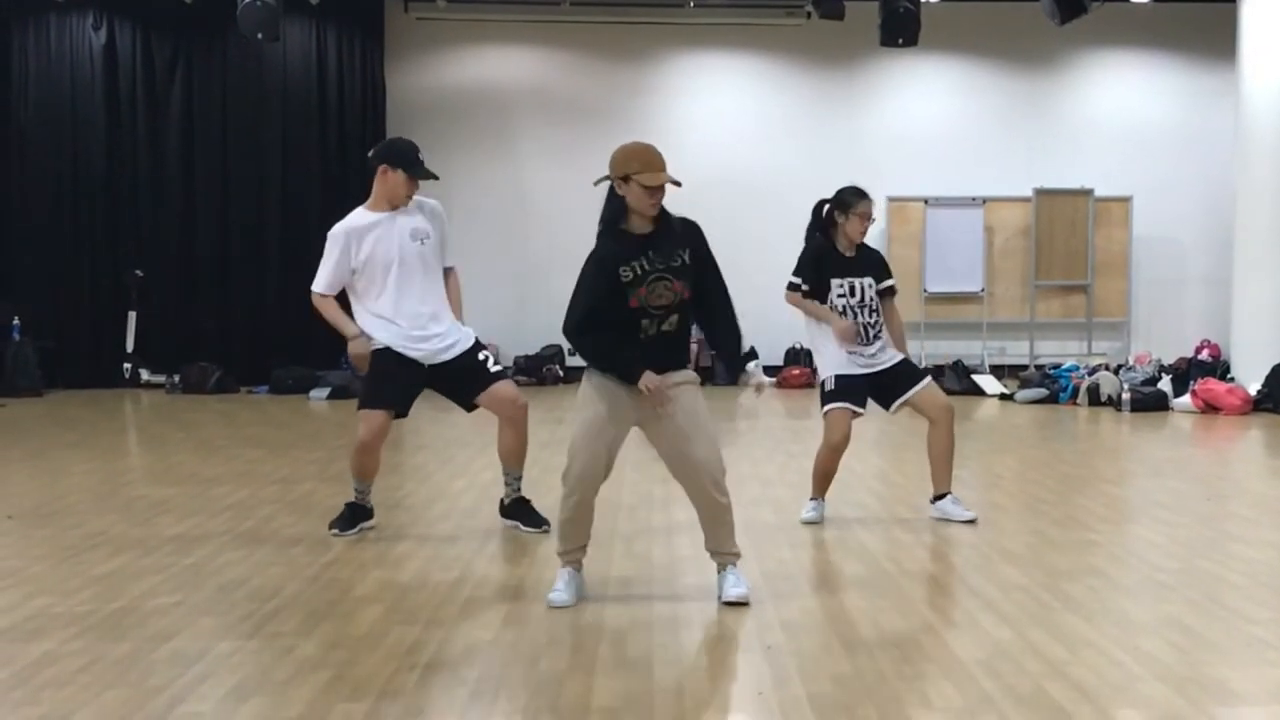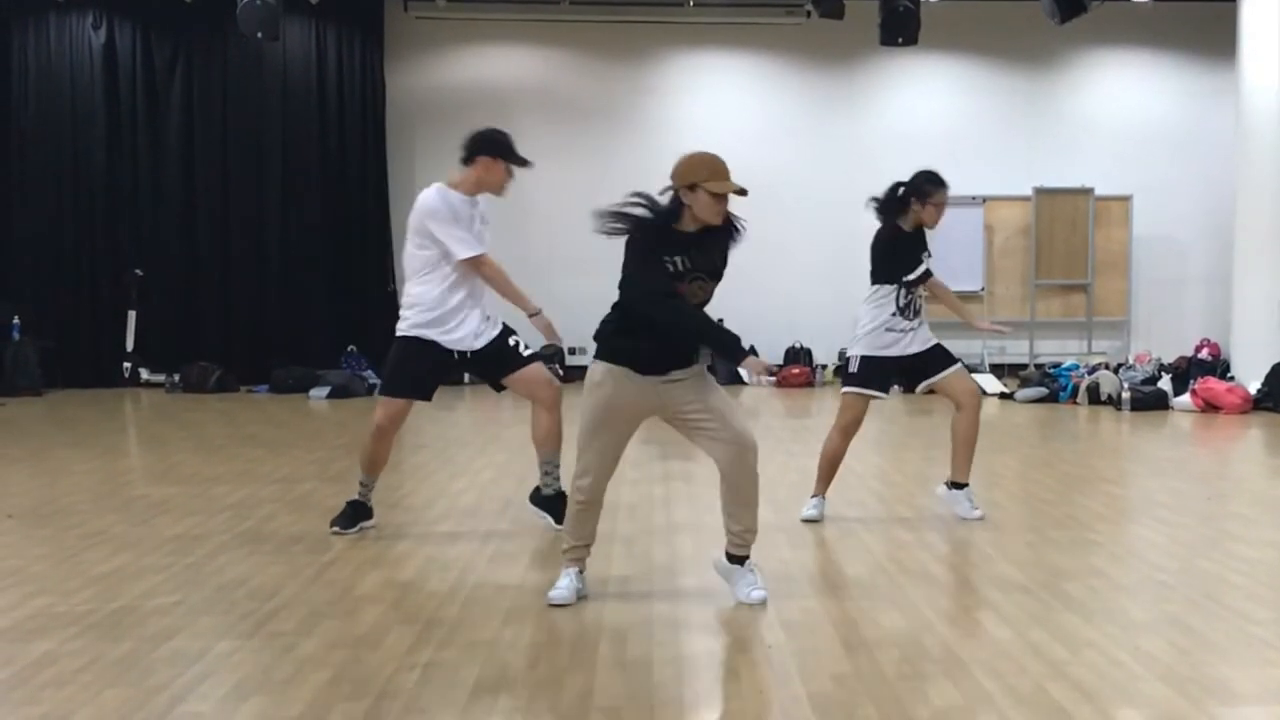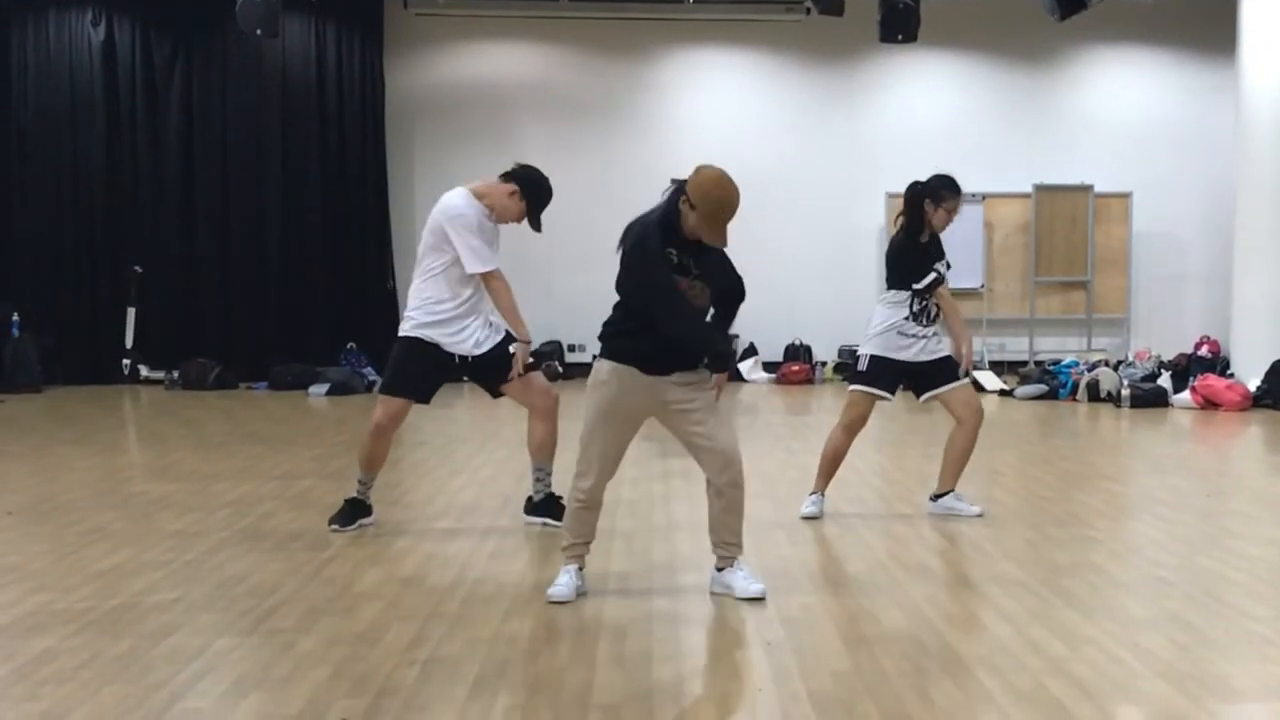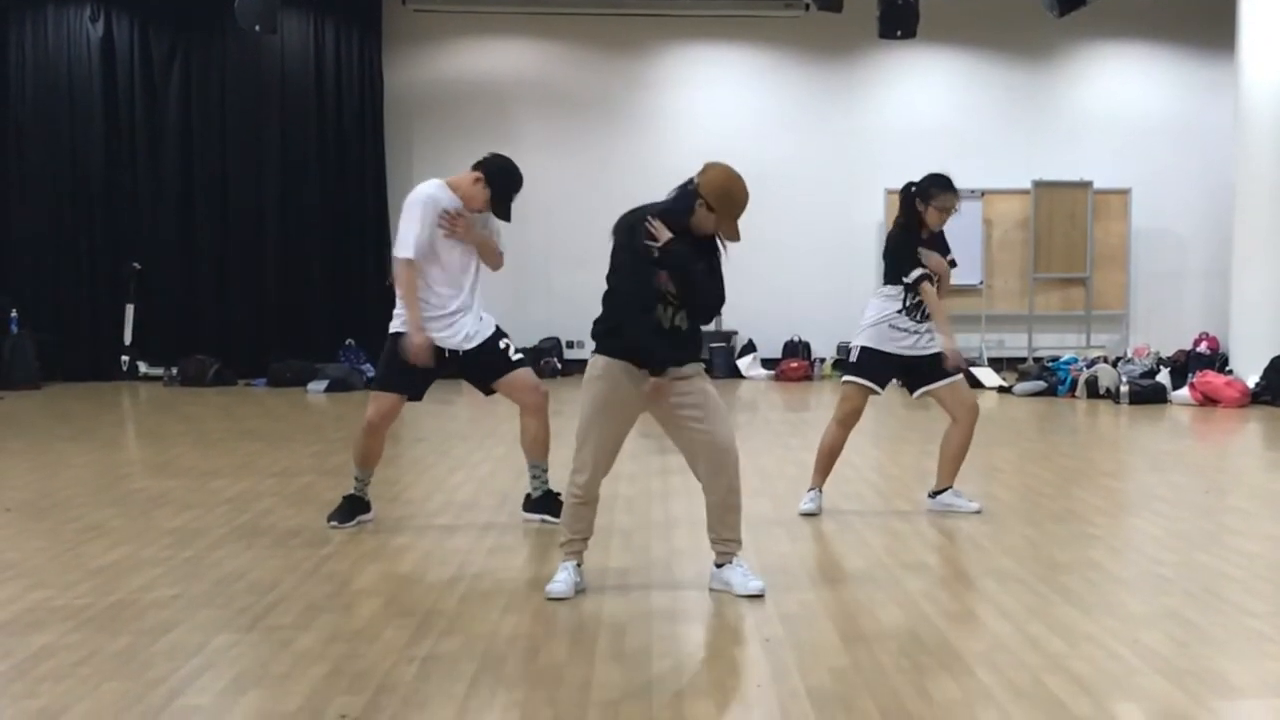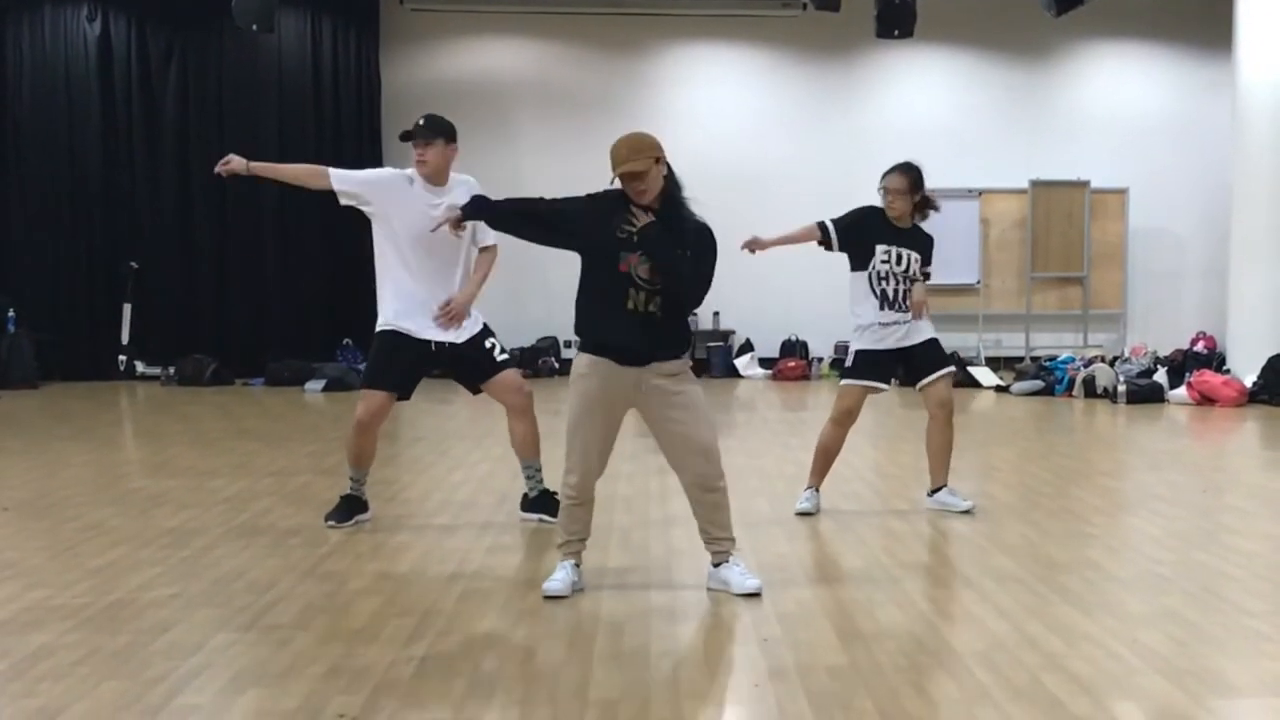
dt=0.4s
person 1, frame 1
left shoulder: (688, 236)
right shoulder: (607, 255)
left elbow: (713, 304)
right elbow: (580, 331)
left wrist: (737, 360)
right wrist: (635, 371)
left hip: (673, 379)
right hip: (610, 382)
left knee: (708, 475)
right knee: (580, 477)
left ankle: (727, 566)
right ankle: (570, 570)
person 1, frame 2
left shoulder: (720, 236)
right shoulder: (647, 240)
right elbow: (672, 313)
right wrist: (737, 351)
left hip: (682, 373)
right hip: (620, 372)
left knee: (740, 445)
right knee: (590, 475)
left ankle: (737, 558)
right ankle: (573, 569)
person 1, frame 3
left shoulder: (710, 248)
right shoulder: (646, 236)
left elbow: (731, 295)
right elbow: (668, 308)
left wrist: (718, 354)
right wrist: (718, 354)
left hip: (687, 375)
right hip: (624, 371)
left knee: (727, 462)
right knee: (592, 473)
left ankle: (727, 565)
right ankle: (572, 566)
person 1, frame 4
left shoulder: (704, 246)
right shoulder: (638, 227)
left elbow: (708, 309)
right elbow: (626, 301)
left wrist: (676, 257)
right wrist: (651, 365)
left hip: (681, 370)
right hip: (617, 367)
left knee: (721, 459)
right knee: (587, 469)
left ankle: (727, 562)
right ankle: (570, 563)
person 1, frame 5
left shoulder: (693, 233)
right shoulder: (600, 213)
left elbow: (690, 293)
right elbow: (539, 215)
left wrist: (651, 238)
right wrist: (474, 209)
left hip: (665, 367)
right hip: (600, 364)
left knee: (703, 461)
right knee: (582, 467)
left ankle: (721, 560)
right ankle: (570, 561)
person 2, frame 1
left shoulder: (430, 213)
right shoulder: (348, 232)
right elbow: (322, 296)
left wrist: (457, 325)
right wrist: (354, 332)
left hip: (451, 341)
right hip: (393, 348)
left knee: (514, 405)
right knee: (368, 436)
left ankle: (512, 501)
right ankle: (360, 507)
person 2, frame 2
left shoulder: (473, 200)
right shoulder: (437, 202)
right elbow: (480, 266)
right wrist: (533, 312)
left hip: (477, 327)
right hip: (424, 331)
left knee: (547, 390)
right knee: (385, 422)
left ankle: (548, 492)
right ankle: (361, 504)
person 2, frame 3
left shoulder: (486, 210)
right shoulder: (459, 210)
right elbow: (491, 280)
right wrist: (523, 338)
left hip: (481, 333)
right hip: (427, 333)
left knee: (545, 400)
right knee: (383, 421)
left ankle: (541, 499)
right ankle: (360, 501)
person 2, frame 4
left shoulder: (482, 208)
right shoulder: (426, 199)
left elbow: (496, 259)
right elbow: (405, 263)
left wrist: (475, 236)
right wrist: (416, 328)
left hip: (474, 328)
right hip: (418, 330)
left knee: (534, 396)
right knee: (376, 418)
left ankle: (539, 496)
right ankle: (357, 497)
person 2, frame 5
left shoulder: (468, 189)
right shoulder: (386, 185)
left elbow: (488, 248)
right elbow: (319, 176)
left wrist: (469, 294)
right wrist: (250, 167)
left hip: (460, 326)
right hip: (402, 326)
left knee: (519, 396)
right knee: (366, 416)
left ankle: (536, 495)
right ankle: (355, 497)
person 3, frame 1
left shoulder: (874, 260)
right shoulder: (818, 252)
left elbow: (889, 309)
right elbow: (793, 295)
left wrist: (902, 351)
right wrist: (834, 321)
left hip: (883, 357)
right hip: (841, 362)
left knee: (941, 410)
right knee: (837, 437)
left ankle: (942, 498)
right ankle: (816, 500)
person 3, frame 2
left shoulder: (916, 234)
right shoulder: (891, 238)
right elbow: (932, 285)
right wrist: (975, 321)
left hip: (916, 341)
right hip: (876, 343)
left knee: (969, 397)
right knee: (847, 421)
left ankle: (957, 486)
right ankle: (817, 497)
person 3, frame 3
left shoulder: (932, 240)
right shoulder: (905, 245)
right elbow: (940, 295)
left wrist: (955, 337)
right wrist: (965, 338)
left hip: (928, 349)
right hip: (886, 345)
left knee: (972, 412)
right knee: (852, 420)
left ankle: (943, 495)
right ankle: (817, 494)
person 3, frame 4
left shoulder: (938, 242)
right shoulder: (902, 236)
left elbow: (939, 289)
right elbow: (924, 289)
left wrist: (943, 269)
right wrist: (948, 336)
left hip: (923, 343)
right hip: (879, 338)
left knee: (967, 408)
right knee: (846, 414)
left ankle: (942, 492)
right ankle: (814, 491)
person 3, frame 5
left shoulder: (922, 239)
right shoulder: (865, 220)
right elbow: (820, 231)
left wrist: (920, 291)
right wrist: (770, 242)
left hip: (916, 333)
right hip: (872, 335)
left knee: (942, 404)
right knee: (843, 413)
left ankle: (939, 490)
right ankle: (812, 489)
